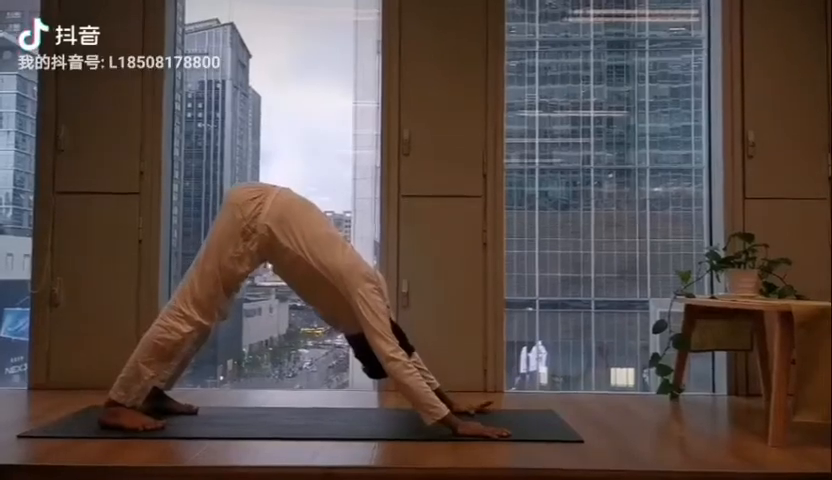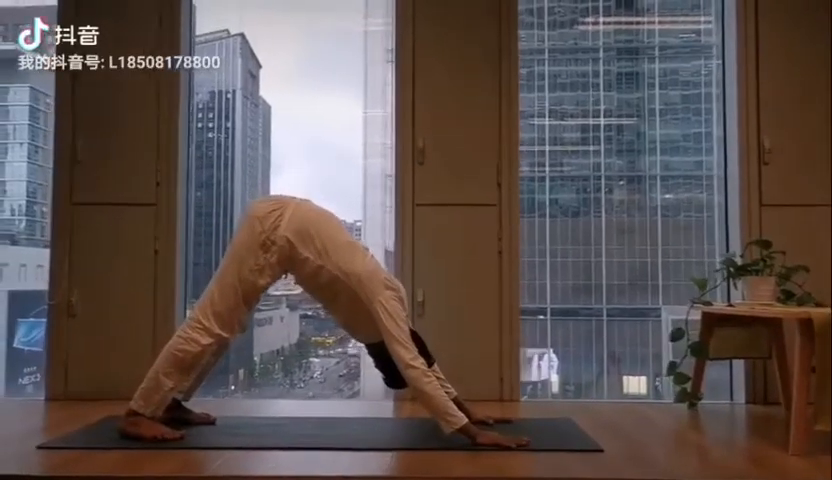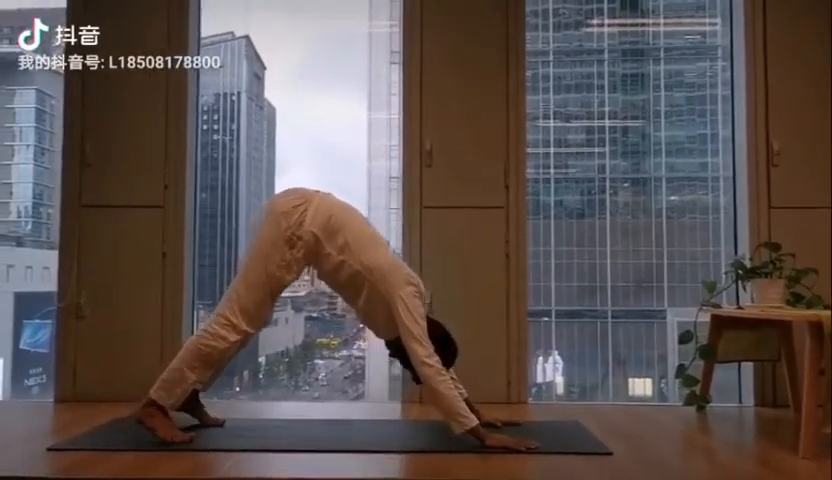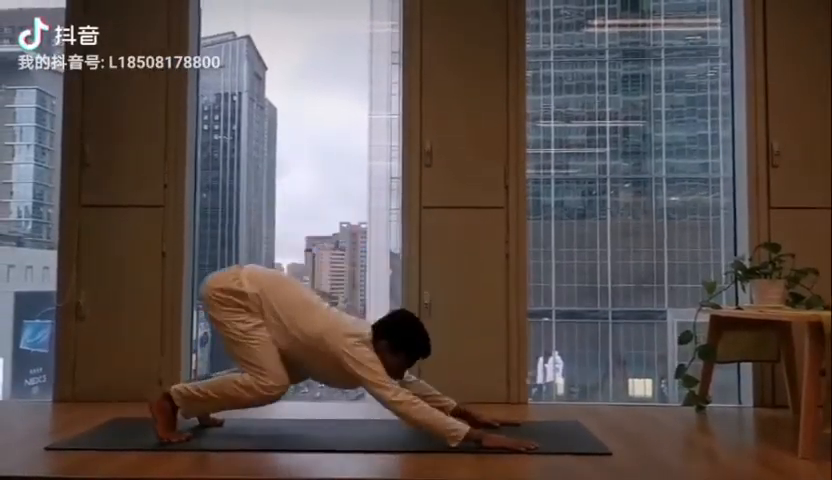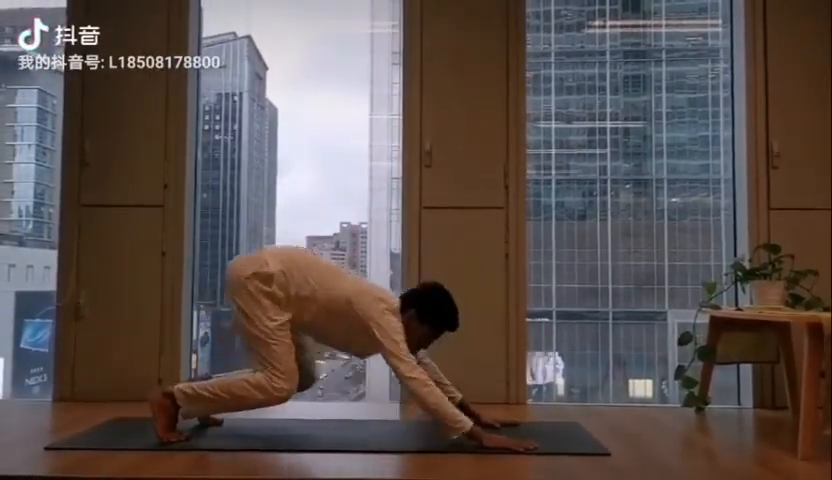
dt=1s
person 1, frame 1
left shoulder: (368, 293)
right shoulder: (362, 292)
left elbow: (405, 353)
right elbow: (395, 360)
left wrist: (451, 405)
right wrist: (453, 423)
left hip: (264, 215)
right hip: (255, 214)
left knee: (201, 313)
right knee: (192, 311)
left ankle: (152, 392)
right ankle: (119, 404)
person 1, frame 2
left shoulder: (388, 300)
right shoulder: (382, 299)
left elbow: (422, 363)
right elbow: (414, 368)
left wrist: (467, 413)
right wrist: (471, 431)
left hip: (284, 226)
right hip: (275, 227)
left knee: (221, 325)
right knee: (212, 324)
left ankle: (169, 404)
right ankle: (139, 413)
person 1, frame 3
left shoulder: (407, 298)
right shoulder: (405, 297)
left elbow: (435, 364)
right elbow: (429, 368)
left wrist: (475, 413)
right wrist: (481, 434)
left hip: (304, 216)
right hip: (299, 218)
left knee: (244, 319)
right knee: (238, 320)
left ankle: (186, 395)
right ankle: (157, 405)
person 1, frame 4
left shoulder: (367, 341)
right shoulder: (353, 348)
left elbow: (408, 386)
right elbow: (399, 400)
left wrist: (466, 414)
right wrist: (475, 437)
left hip: (250, 287)
right hip: (230, 290)
left knee: (295, 370)
right knee: (270, 384)
left ankle: (196, 402)
right ankle: (172, 401)
person 1, frame 5
left shoulder: (386, 314)
right shoulder: (382, 314)
left elbow: (423, 366)
right elbow: (414, 380)
left wrist: (469, 411)
right wrist: (477, 433)
left hip: (266, 274)
right hip: (258, 276)
left knee: (302, 378)
right knee: (280, 385)
left ankle: (198, 400)
right ankle: (173, 399)
